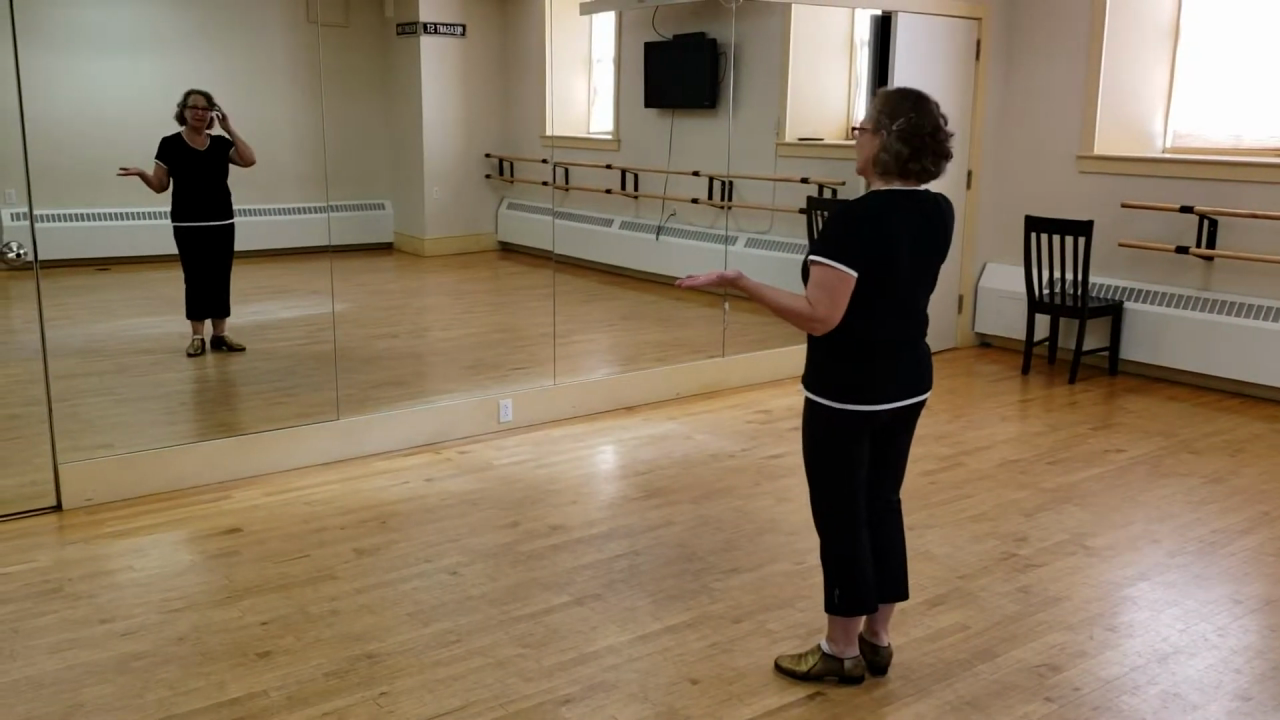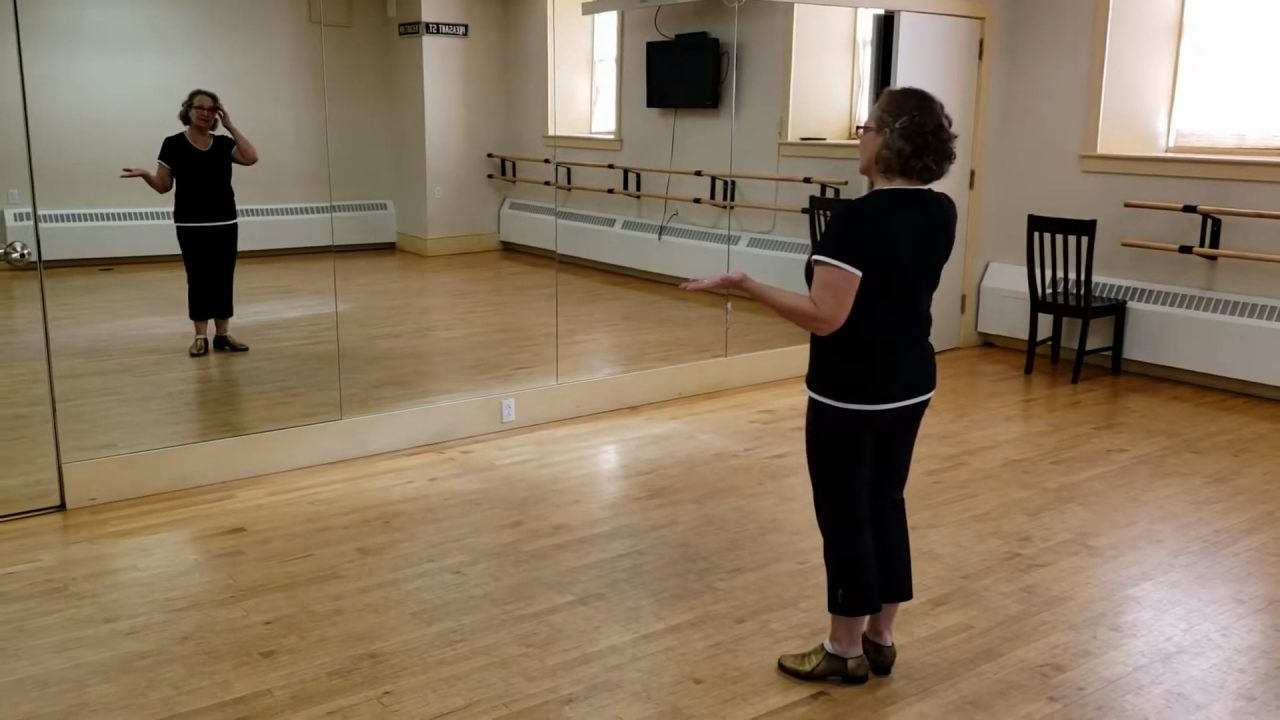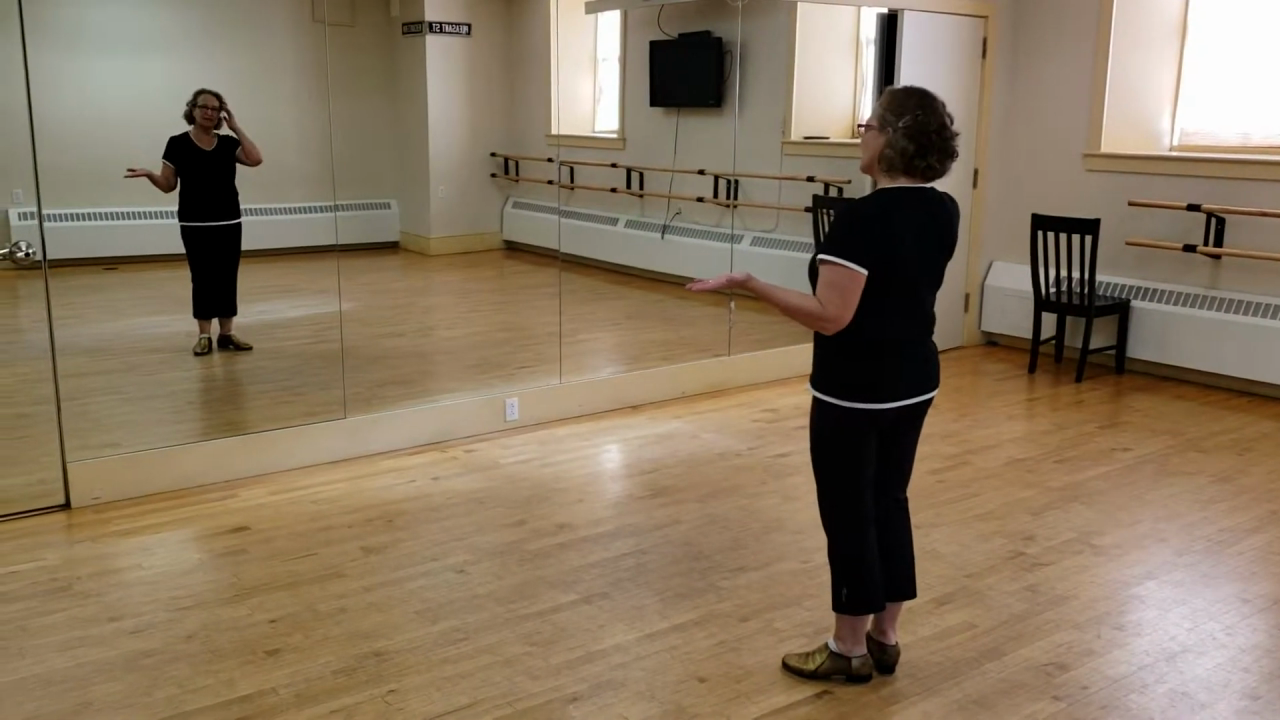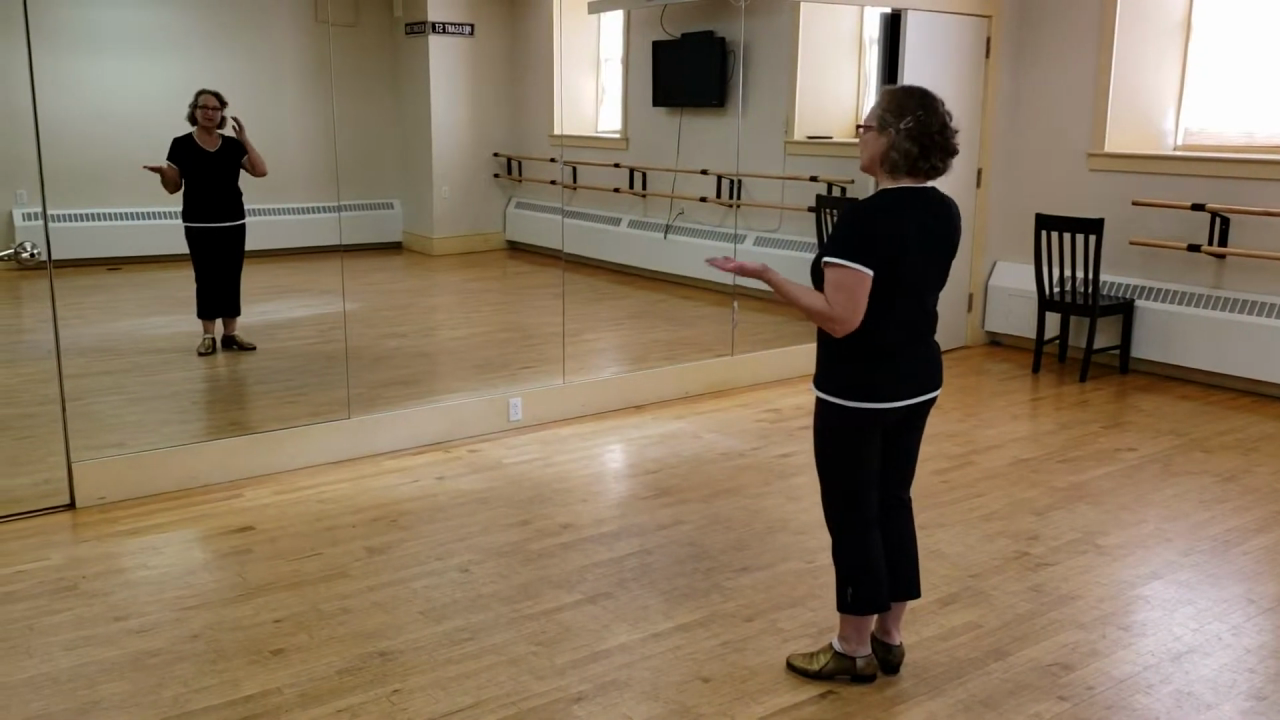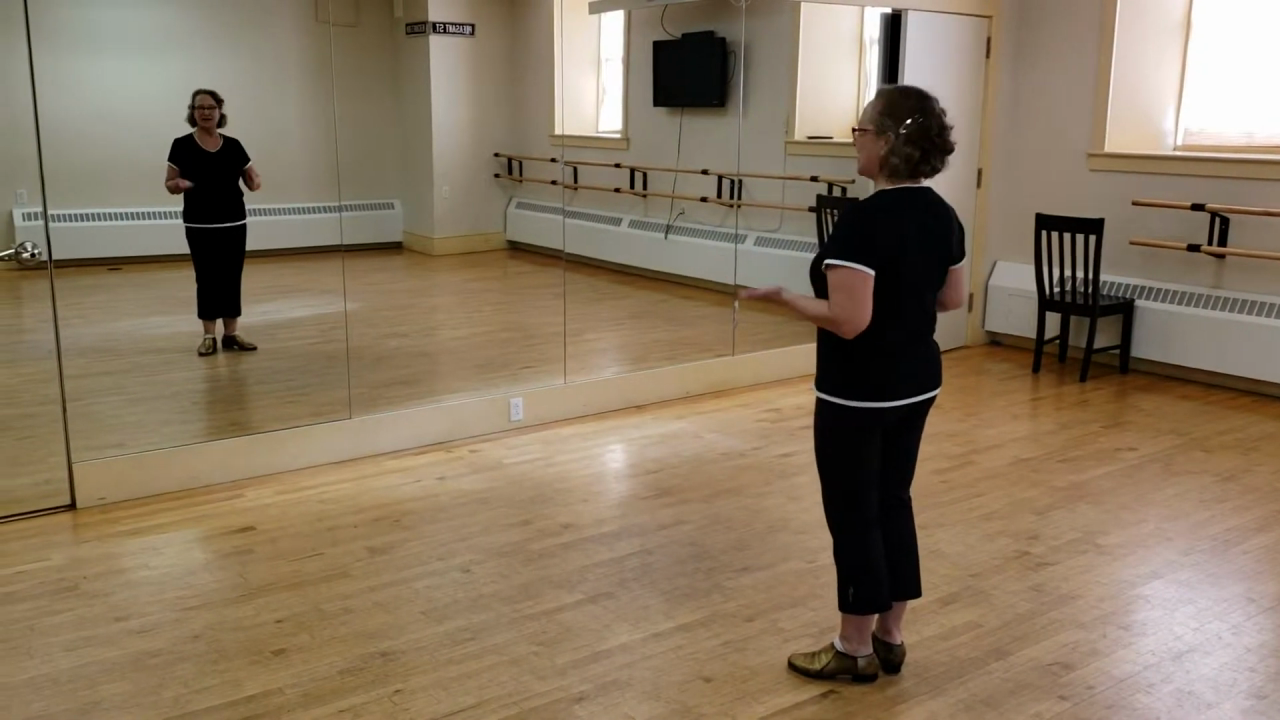
dt=0.2s
person 1, frame 1
left shoulder: (856, 219)
right shoulder: (938, 214)
left elbow: (819, 316)
left wrist: (739, 282)
left hip: (847, 394)
right hip: (907, 385)
left knee: (841, 517)
right knee: (882, 505)
left ankle: (842, 652)
right ankle: (877, 639)
person 1, frame 2
left shoulder: (860, 218)
right shoulder: (941, 213)
left elbow: (824, 315)
left wrist: (743, 283)
left hip: (850, 393)
right hip: (911, 384)
left knee: (845, 516)
right knee: (886, 505)
left ankle: (845, 651)
right ankle: (881, 639)
person 1, frame 3
left shoulder: (863, 217)
right shoulder: (943, 212)
left elbow: (830, 314)
left wrist: (749, 283)
left hip: (854, 393)
right hip: (915, 383)
left knee: (849, 515)
right knee: (889, 504)
left ankle: (850, 651)
right ankle: (885, 638)
person 1, frame 4
left shoulder: (864, 219)
right shoulder: (944, 212)
left elbow: (840, 317)
left wrist: (766, 274)
left hip: (858, 393)
right hip: (918, 383)
left knee: (853, 516)
right knee: (892, 504)
left ankle: (853, 651)
right ankle: (889, 639)
person 1, frame 5
left shoulder: (862, 221)
right shoulder: (942, 215)
left elbow: (848, 320)
right elbow: (952, 298)
left wrist: (783, 295)
left hip: (858, 394)
right hip: (918, 383)
left knee: (854, 515)
right knee: (892, 503)
left ankle: (856, 650)
right ankle: (890, 638)
person 2, frame 1
left shoulder: (220, 144)
right shoulder: (170, 144)
left elbow: (249, 160)
right elbow: (160, 185)
left wrist: (229, 129)
right wrist: (141, 174)
left hip: (222, 222)
right hip: (188, 225)
left knee: (220, 278)
right knee: (195, 278)
left ankle: (220, 334)
right ankle: (197, 337)
person 2, frame 2
left shoulder: (223, 144)
right shoulder: (173, 145)
left elbow: (251, 157)
right elbow: (164, 185)
left wrist: (230, 126)
right wrist: (145, 175)
left hip: (225, 222)
right hip: (191, 225)
left knee: (223, 278)
right knee: (198, 279)
left ankle: (223, 334)
right ankle: (200, 337)
person 2, frame 3
left shoulder: (228, 143)
right shoulder: (178, 144)
left elbow: (255, 159)
right elbow: (168, 185)
left wrist: (235, 127)
right wrist: (149, 175)
left hip: (229, 221)
right hip: (195, 224)
left knee: (228, 277)
right knee: (202, 278)
left ankle: (227, 333)
right ankle: (204, 336)
person 2, frame 4
left shoulder: (231, 145)
right shoulder: (181, 145)
left elbow: (261, 170)
right elbow: (173, 187)
left wrist: (245, 141)
right wrist: (164, 174)
left hip: (233, 222)
right hip: (199, 225)
left knee: (231, 277)
right knee: (206, 278)
left ankle: (231, 333)
right ankle: (208, 336)
person 2, frame 5
left shoulder: (233, 146)
right shoulder: (182, 146)
left elbow: (252, 179)
right elbow: (170, 184)
left wrist: (254, 182)
right wrist: (179, 183)
left hip: (234, 224)
right hip: (200, 226)
left knee: (232, 278)
right knee: (207, 279)
left ankle: (231, 333)
right ankle: (209, 336)
